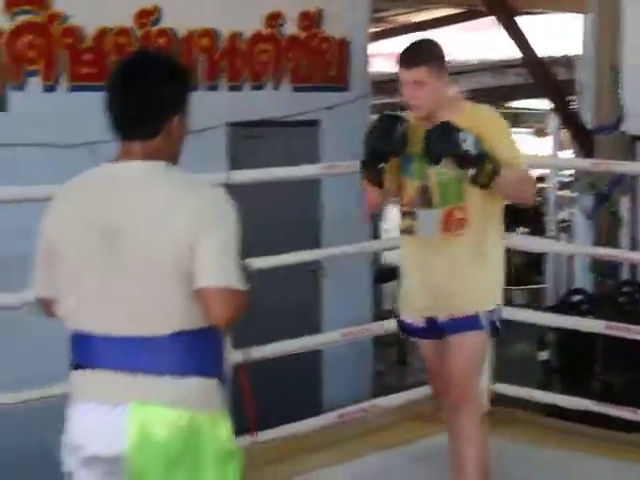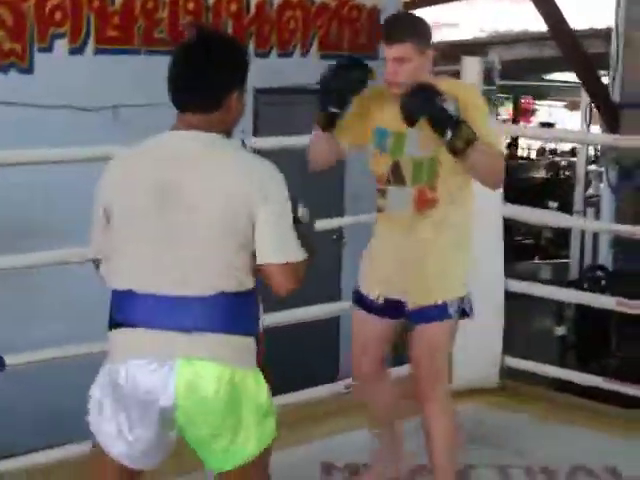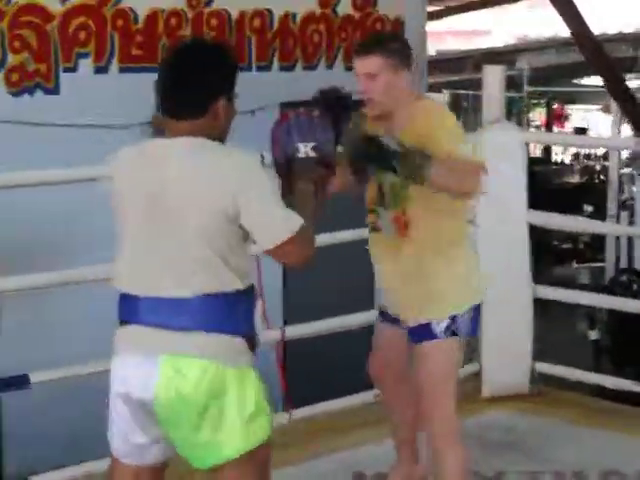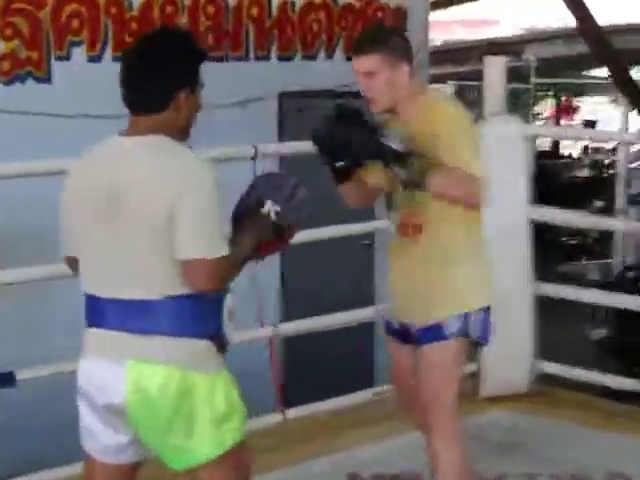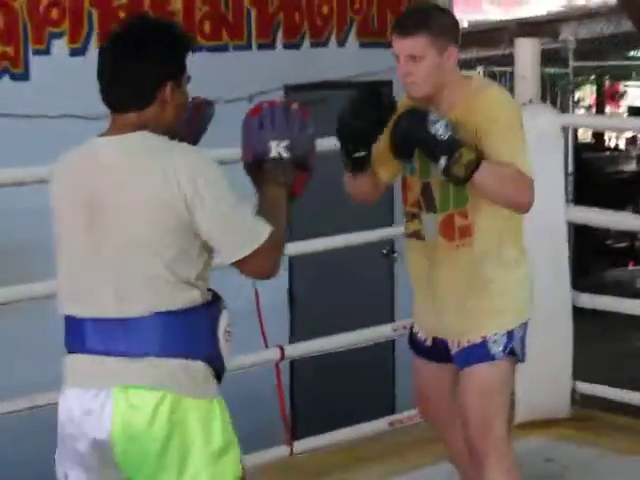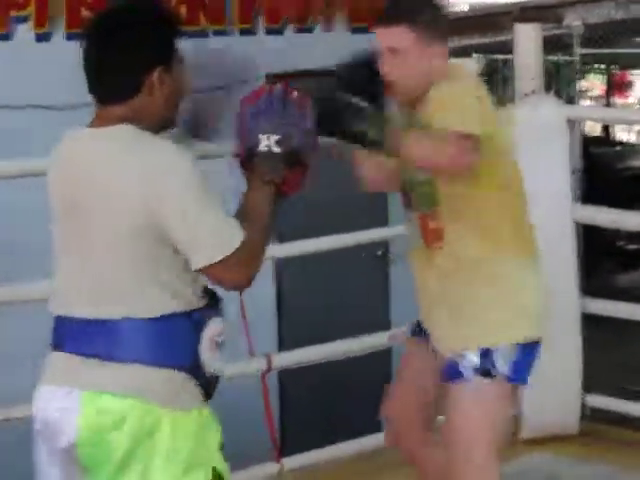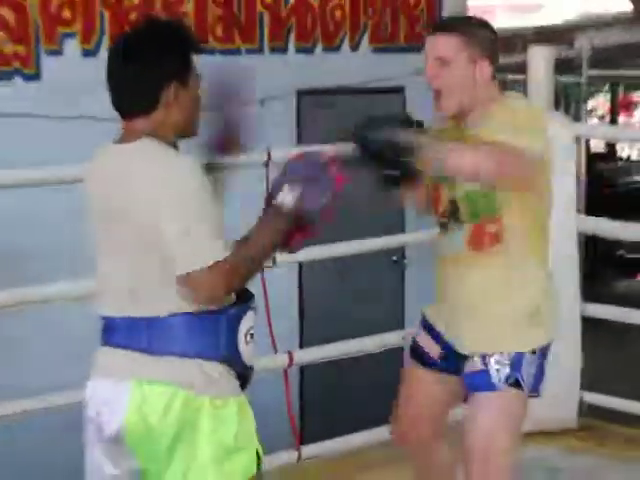
dt=0.4s
person 1, frame 1
left shoulder: (483, 121)
right shoulder: (403, 131)
left elbow: (526, 192)
right elbow: (371, 205)
left wrist: (477, 160)
right wrist: (374, 161)
left hip: (470, 282)
right hip: (421, 282)
left knee: (462, 395)
right knee: (443, 387)
person 1, frame 2
left shoulder: (462, 97)
right shoulder: (373, 100)
left elbow: (494, 175)
right elbow: (318, 160)
left wrist: (451, 126)
right wrist: (330, 109)
left hip: (437, 266)
right hip: (384, 263)
left knee: (430, 385)
right knee: (364, 366)
person 1, frame 3
left shoulder: (434, 119)
right shoulder: (369, 122)
left elbow: (469, 181)
right elbow: (334, 185)
left wrist: (401, 158)
left hip: (442, 284)
right hip: (397, 280)
left knee: (435, 404)
right knee: (384, 372)
person 1, frame 4
left shoulder: (444, 116)
right shoulder: (392, 121)
left elbow: (474, 193)
right elbow: (360, 198)
left wrist: (404, 161)
right wrist: (342, 163)
left hip: (452, 284)
right hip: (411, 281)
left knee: (435, 403)
right knee: (407, 384)
person 1, frame 5
left shoulder: (490, 103)
right shoulder: (404, 111)
left elbow: (521, 195)
right elbow: (364, 192)
left wrist: (450, 150)
right wrist: (356, 146)
left hip: (490, 296)
right hip: (433, 294)
left knee: (484, 433)
right knee: (435, 408)
person 1, frame 6
left shoulder: (459, 93)
right shoulder: (417, 102)
left elbow: (449, 157)
right elbow: (377, 179)
left wrist: (368, 127)
right wrist: (356, 111)
left hip: (497, 308)
right hip: (446, 306)
right knee: (401, 423)
person 1, frame 7
left shoulder: (516, 116)
right shoulder: (447, 126)
left elbow: (502, 166)
right elbow: (419, 201)
left wrist: (404, 145)
right wrist: (400, 166)
left hip: (509, 325)
right hip: (451, 314)
right knee: (411, 428)
person 2, frame 1
left shoulder: (65, 202)
right shoulder: (204, 201)
left elbow: (52, 303)
right elbow: (221, 310)
right wrist: (240, 281)
left hip: (95, 406)
right hip: (178, 408)
person 2, frame 2
left shoulder: (122, 166)
right shoulder: (257, 174)
left elbow: (105, 261)
right elbow: (284, 280)
right wrist: (299, 234)
left hip: (135, 358)
right hip: (218, 367)
person 2, frame 3
left shoulder: (125, 163)
right shoulder: (237, 169)
right elbow: (297, 250)
right wrist: (305, 187)
left hip: (135, 356)
right hip: (209, 360)
person 2, frame 4
left shoulder: (86, 166)
right shoulder: (188, 168)
right elbow: (204, 277)
right wrist: (253, 237)
left hip: (103, 358)
right hip: (175, 364)
person 2, frame 5
left shoulder: (68, 169)
right shoulder: (186, 168)
right elbow: (262, 262)
right wrist: (275, 182)
left hip: (83, 390)
right hip: (166, 395)
person 2, frame 6
left shoulder: (66, 155)
right shoulder: (163, 163)
right elbow: (235, 270)
right wrist: (264, 179)
left hip: (64, 392)
right hip: (146, 404)
person 2, frame 7
left shoulder: (104, 167)
right shoulder: (173, 173)
right elbow: (211, 286)
right wrist: (279, 217)
left hip: (113, 383)
right hip: (186, 390)
